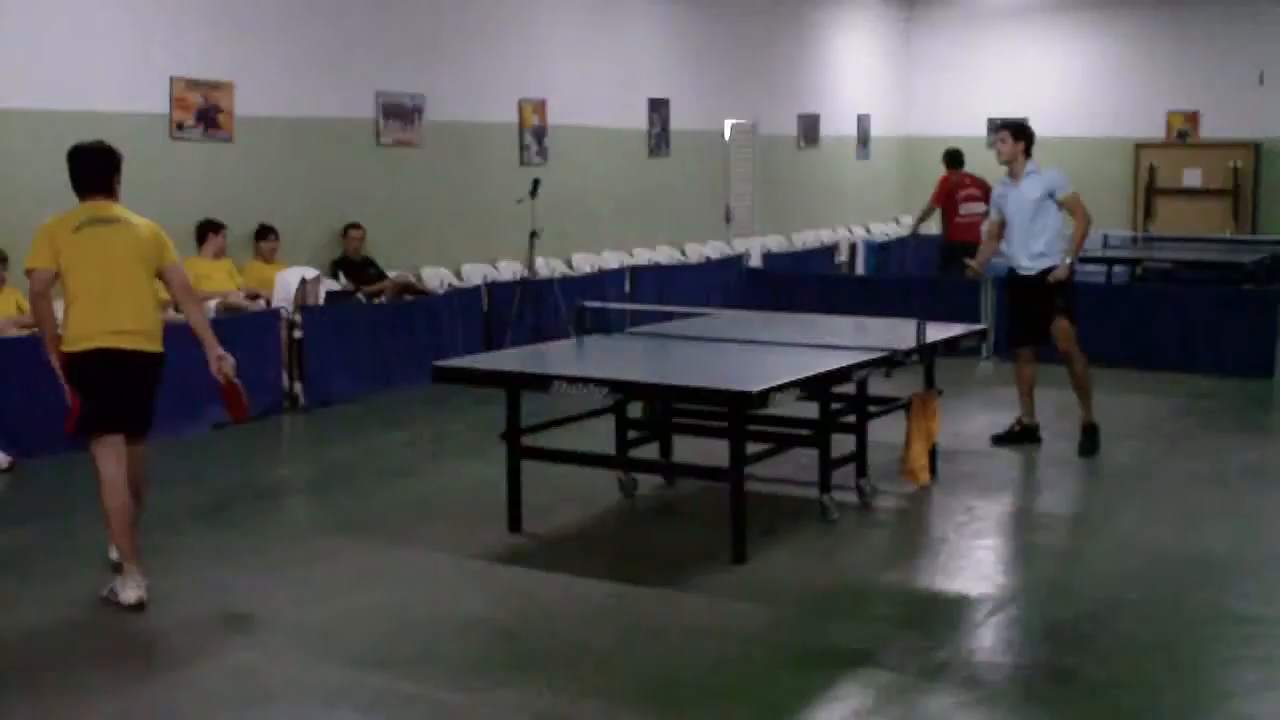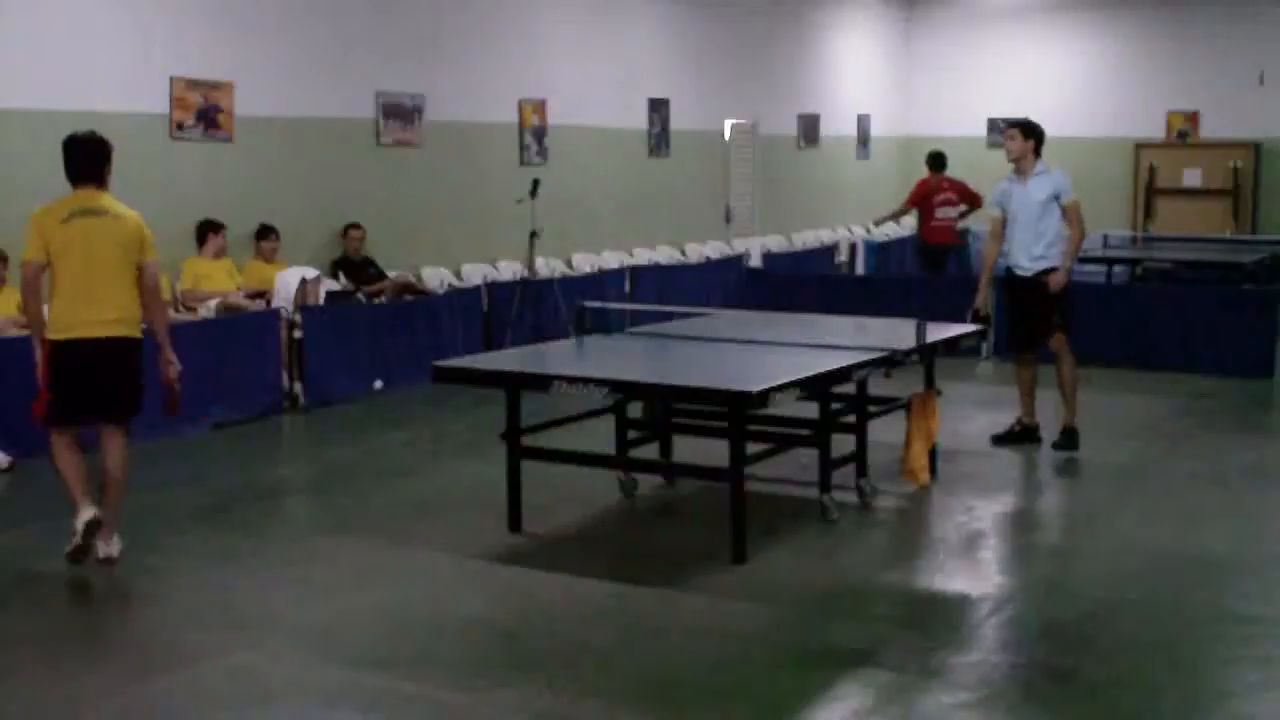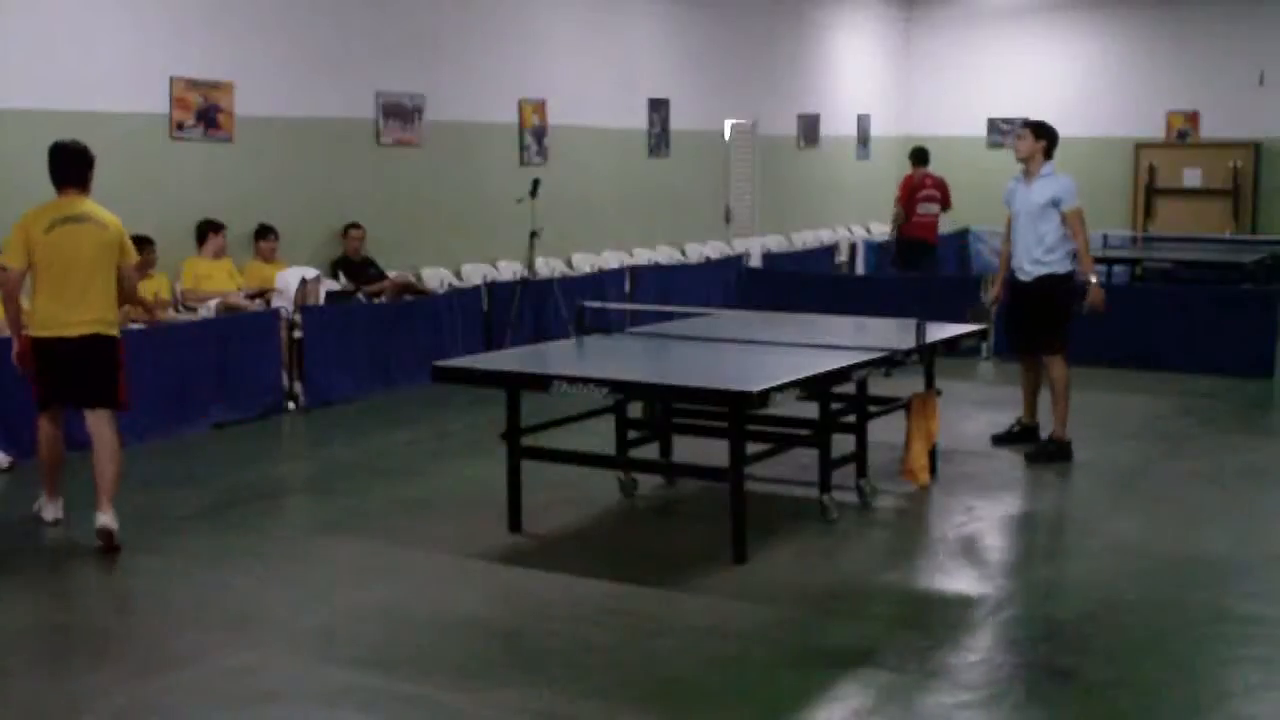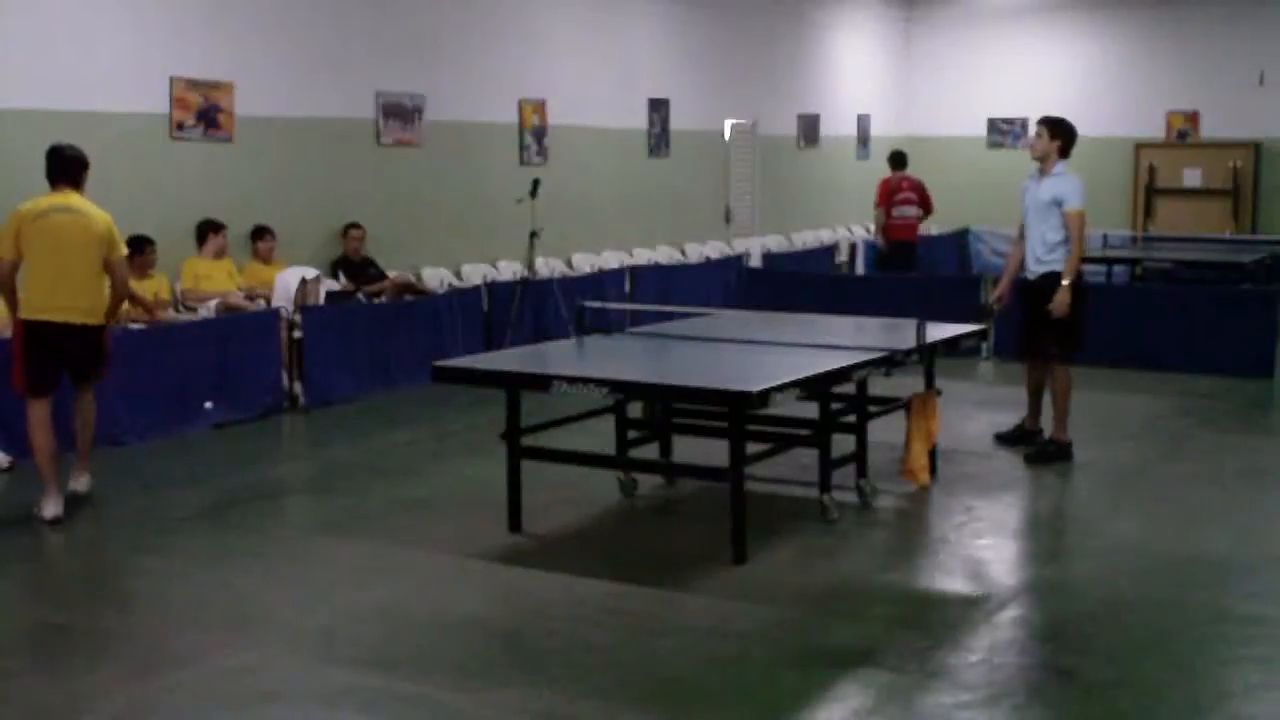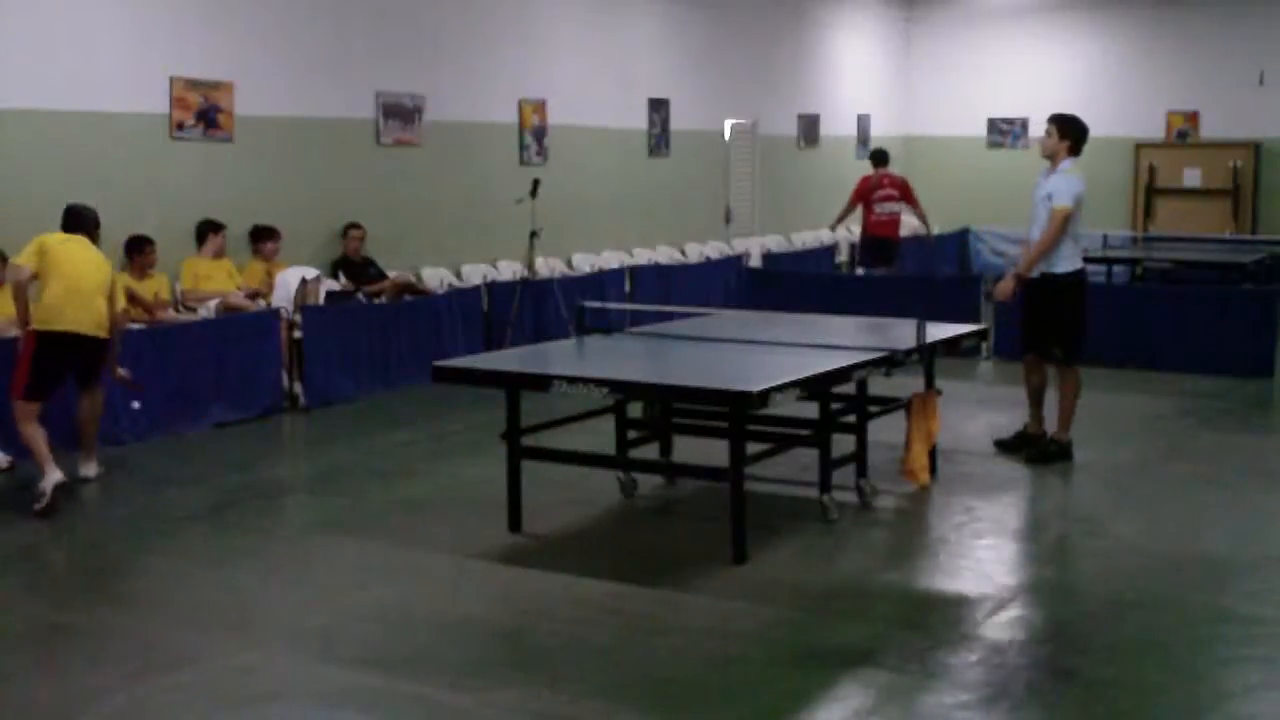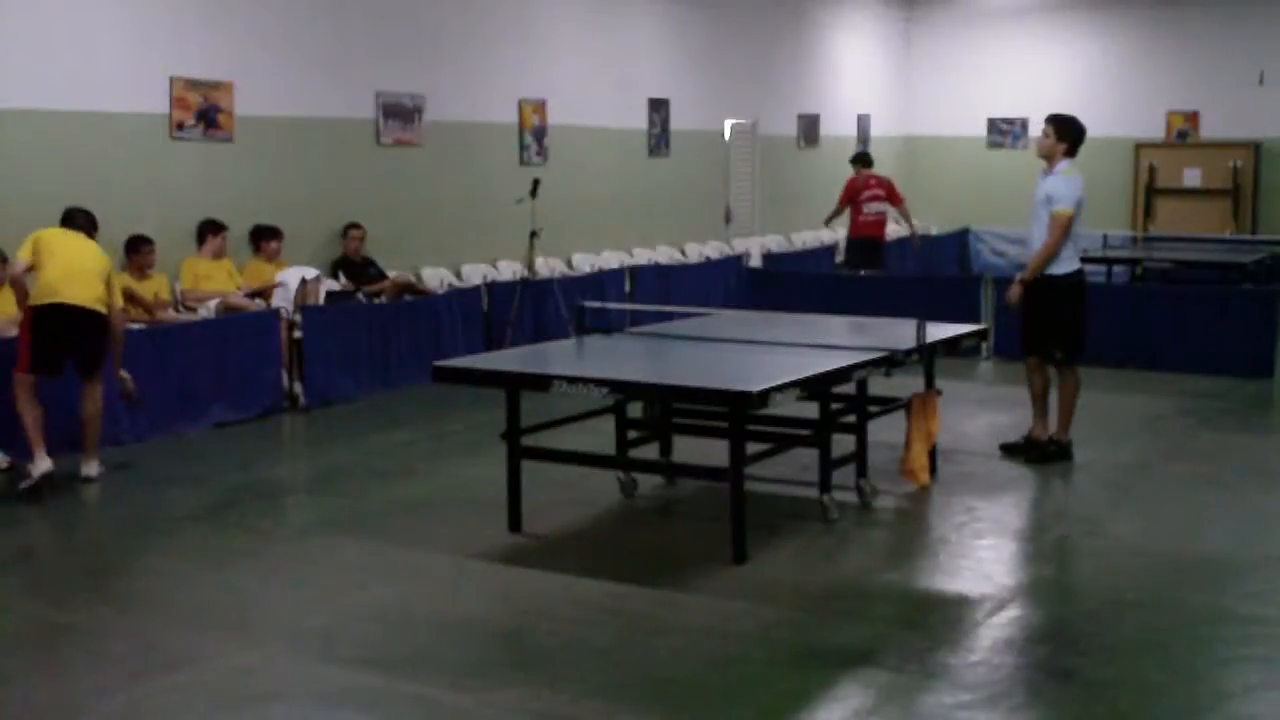
dt=0.3s
person 1, frame 1
left shoulder: (55, 230)
right shoulder: (146, 228)
left elbow: (39, 292)
right elbow: (184, 292)
left wrist: (54, 354)
right wrist: (213, 349)
left hip: (88, 351)
right hip: (143, 349)
left knee: (111, 462)
right knee: (132, 448)
left ankle: (131, 578)
right ankle: (126, 544)
person 1, frame 2
left shoulder: (47, 219)
right shoulder: (132, 220)
left elbow: (30, 281)
right elbow: (151, 292)
left wrist: (38, 342)
right wrist: (166, 349)
left hip: (67, 339)
right hip: (122, 338)
left knee: (62, 435)
right knee: (114, 435)
left ankle: (86, 512)
right ankle: (110, 535)
person 1, frame 3
right shoulder: (111, 224)
right elbow: (129, 290)
left hip: (48, 335)
right hip: (99, 336)
left knee: (49, 419)
right knee: (102, 426)
left ankle: (52, 502)
right ankle: (105, 511)
person 1, frame 4
right shoulder: (101, 218)
right elbow: (120, 284)
right wrist: (106, 319)
left hip: (39, 320)
right hip: (87, 321)
left knee: (38, 407)
right knee: (84, 393)
left ankle: (51, 497)
right ankle: (80, 475)
person 1, frame 5
left shoulder: (45, 242)
right shoulder: (102, 260)
left elbow: (20, 280)
right elbow: (113, 319)
left wrist: (26, 326)
right wrist: (114, 365)
left hip: (50, 328)
right hip: (95, 332)
left knee: (25, 413)
right knee: (91, 389)
left ankle: (50, 471)
right ankle: (88, 462)
person 1, frame 6
left shoulder: (41, 236)
right shoulder: (101, 255)
left elbow: (17, 276)
right elbow: (115, 319)
left wrist: (28, 310)
right wrist: (119, 368)
left hip: (47, 307)
right hip: (91, 313)
left knee: (24, 385)
right knee: (91, 382)
left ankle: (39, 458)
right ankle: (90, 462)
person 2, frame 1
left shoulder: (1050, 178)
right shoulder: (1000, 192)
left elbow: (1082, 218)
right elbow: (993, 237)
left wrist: (1067, 261)
right wrist: (978, 262)
left hip: (1050, 274)
right hip: (1019, 277)
left knee: (1065, 343)
right knee: (1022, 350)
left ankle: (1088, 421)
right ankle: (1028, 423)
person 2, frame 2
left shoulder: (1056, 180)
right shoulder: (1003, 189)
left elbow: (1077, 227)
right elbow: (995, 240)
left wrist: (1064, 268)
right wrist: (983, 288)
left hip: (1048, 275)
right hip: (1017, 278)
left knee: (1058, 345)
right knee: (1023, 352)
left ankle: (1069, 427)
right ankle: (1027, 423)
person 2, frame 3
left shoulder: (1061, 185)
right shoulder: (1014, 187)
left elbow: (1079, 235)
left wrist: (1092, 280)
right wrist: (999, 282)
left hip: (1052, 280)
right hip: (1020, 281)
left knee: (1052, 355)
right knee: (1027, 355)
left ankle: (1060, 438)
right ankle: (1028, 423)
person 2, frame 4
left shoulder: (1068, 184)
right shoulder: (1030, 184)
left elbow: (1076, 240)
left wrist: (1066, 287)
right wrist: (1005, 282)
left hip: (1056, 281)
right hip: (1033, 280)
left knee: (1056, 361)
right knee: (1033, 357)
left ankle: (1060, 439)
right ankle: (1031, 425)
person 2, frame 5
left shoulder: (1068, 181)
right shoulder: (1047, 178)
left elbow: (1049, 237)
left wrist: (1015, 278)
right wrist: (1014, 273)
left hip: (1062, 280)
right hip: (1039, 279)
left knee: (1064, 362)
right knee: (1031, 357)
left ankle: (1061, 440)
right ankle: (1034, 429)
person 2, frame 6
left shoulder: (1066, 182)
right shoulder: (1048, 178)
left elbow: (1054, 243)
left wrist: (1020, 281)
right wrist: (1026, 279)
left hip: (1060, 282)
right hip: (1040, 281)
left knee: (1064, 364)
right knee: (1033, 359)
left ankle: (1061, 440)
right ankle: (1039, 432)
